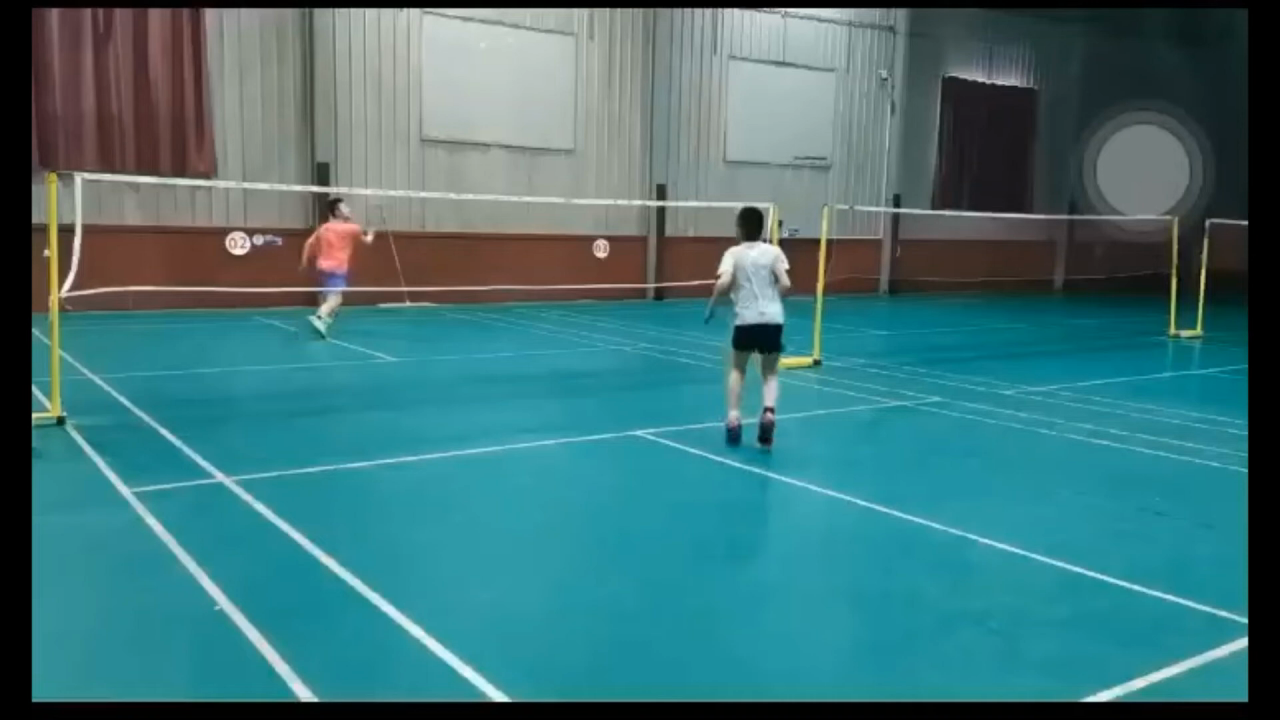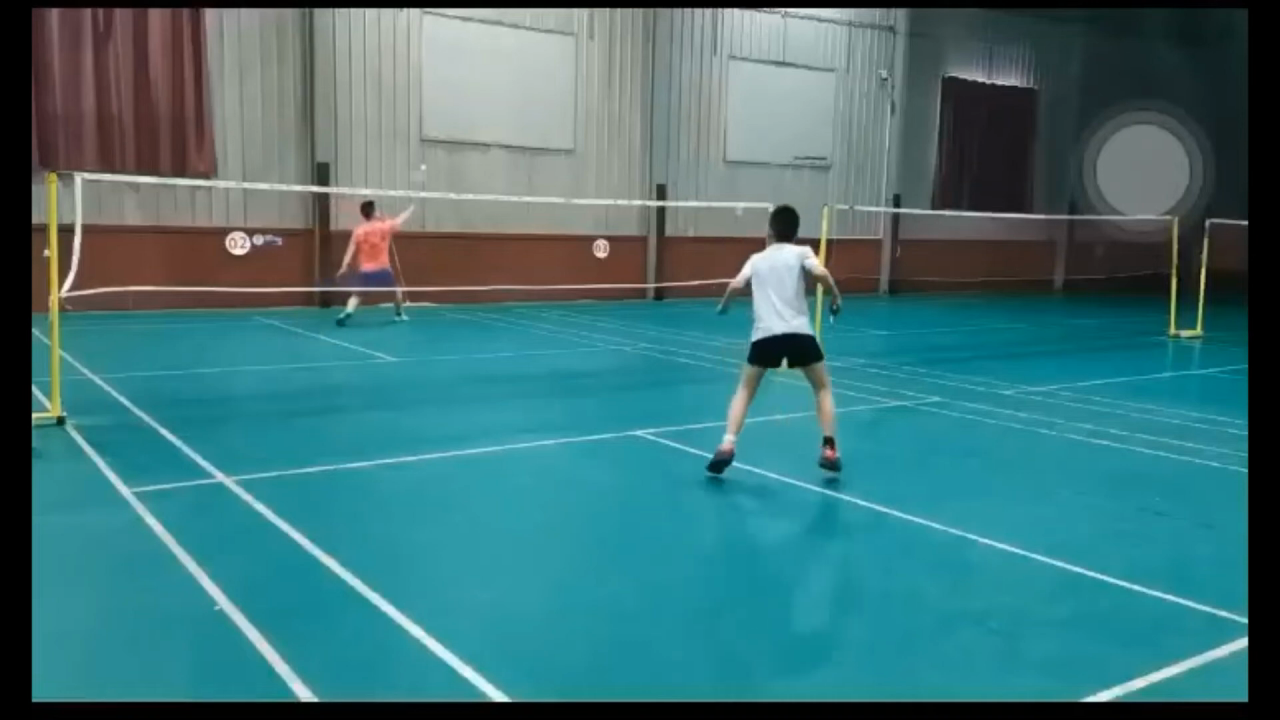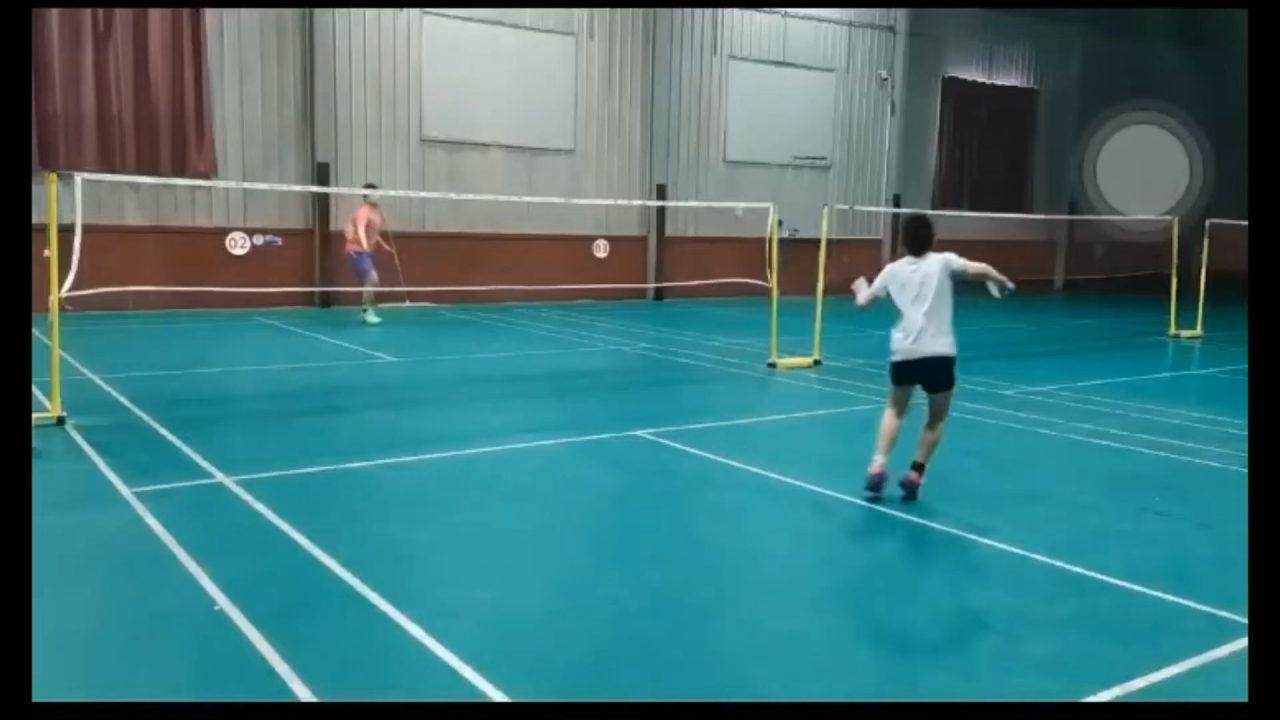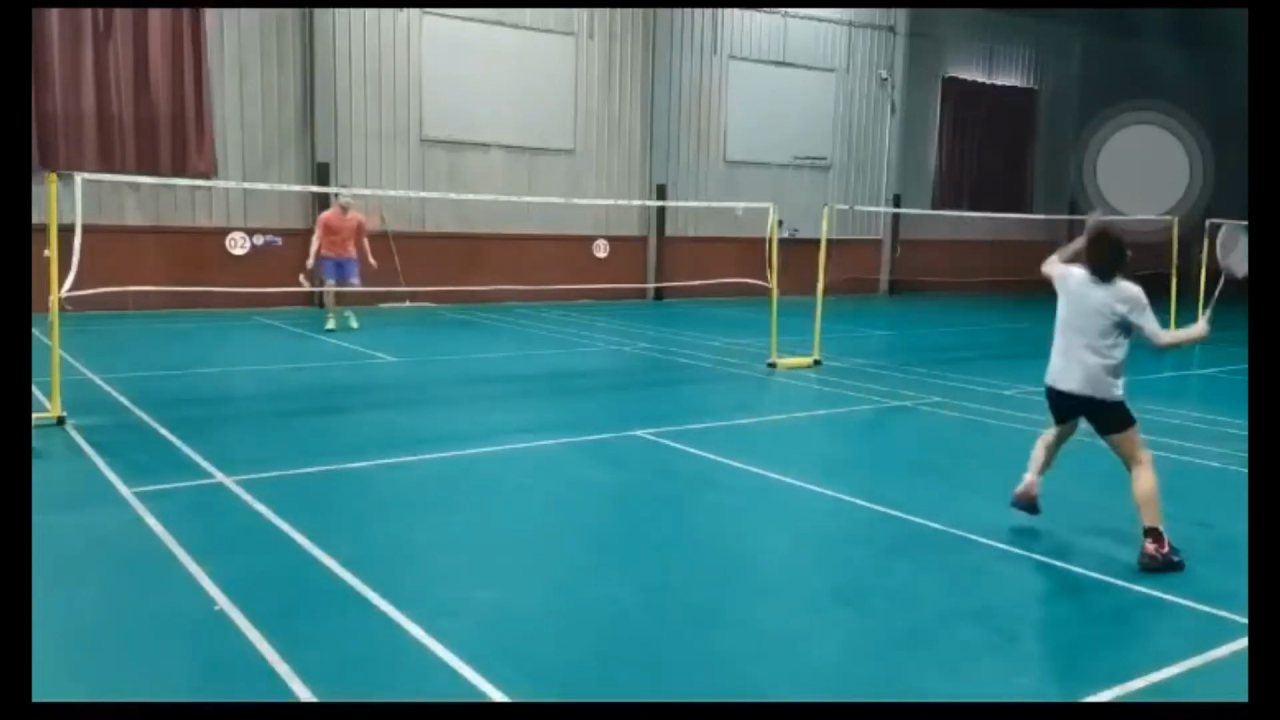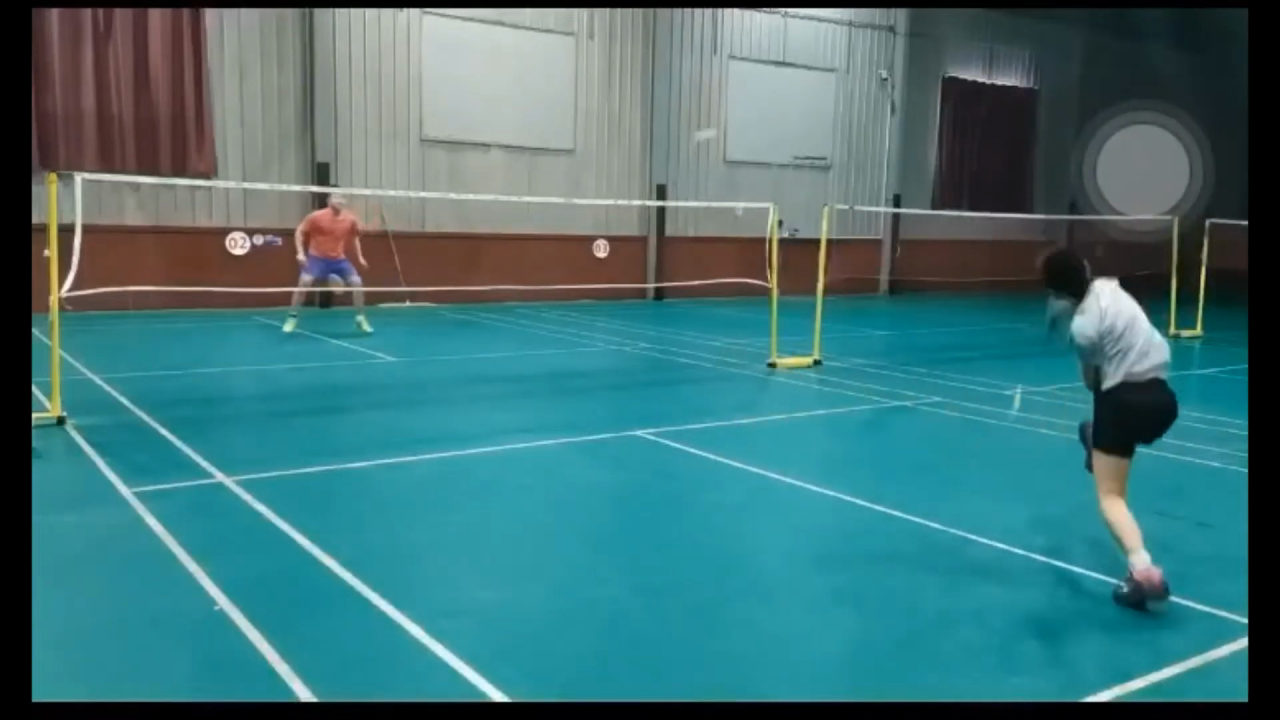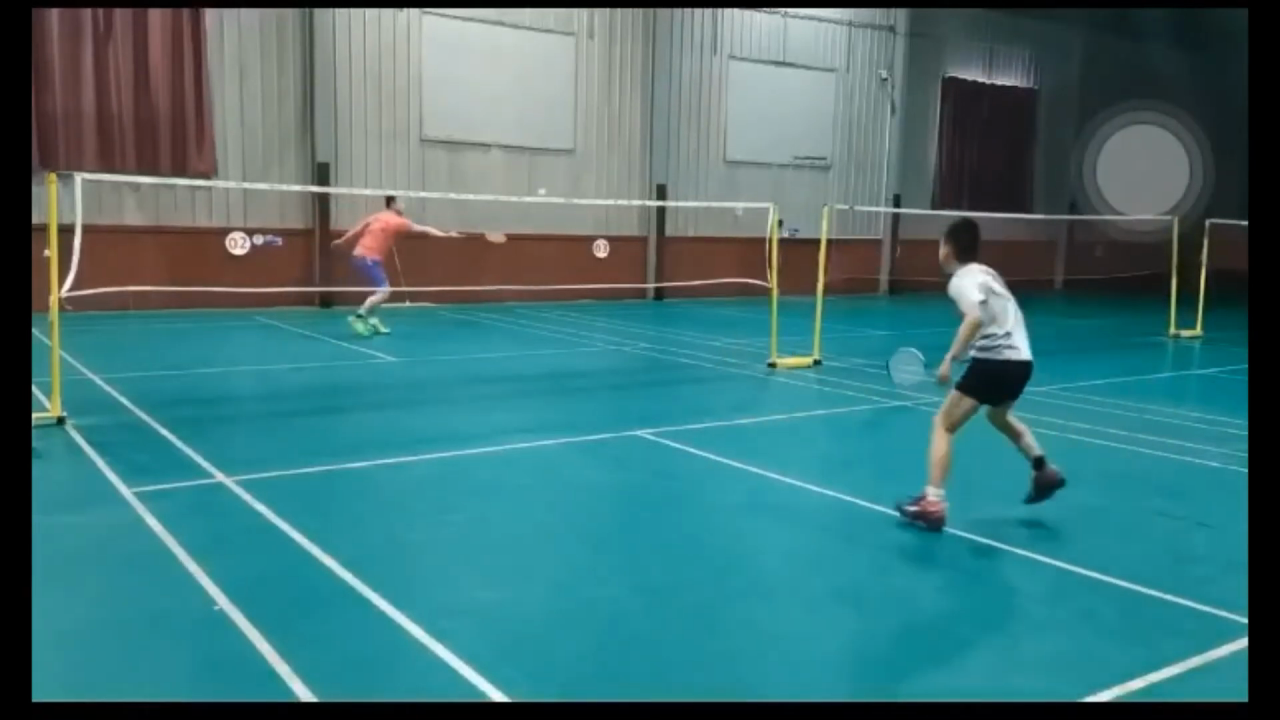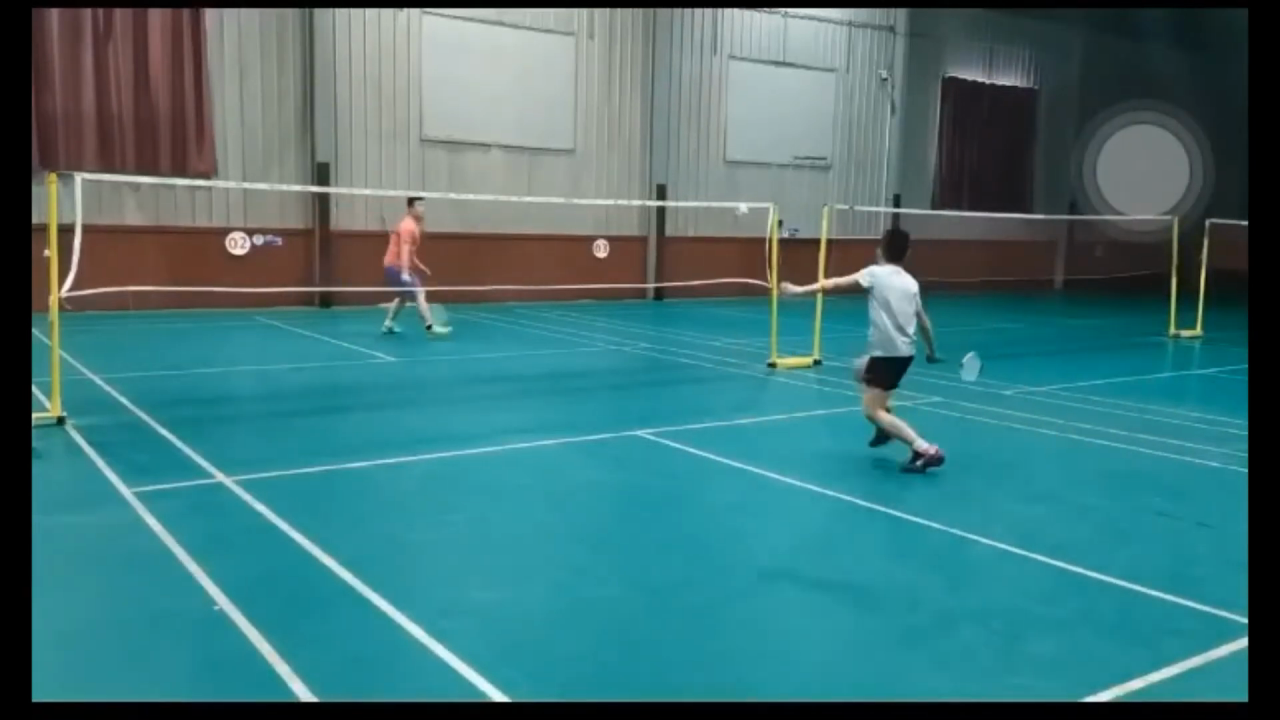
dt=0.5s
person 1, frame 1
left shoulder: (733, 254)
right shoulder: (774, 252)
left elbow: (723, 284)
right elbow: (785, 284)
left wrist: (710, 308)
left hip: (745, 320)
right hip: (772, 321)
left knee: (737, 370)
right knee: (770, 374)
left ankle: (734, 420)
right ankle: (768, 414)
person 1, frame 2
left shoulder: (757, 259)
right shoulder: (801, 252)
left elbow: (736, 285)
right elbow: (820, 272)
left wrist: (723, 305)
right wrist: (835, 298)
left hip: (765, 334)
right hip: (798, 332)
left knee: (744, 392)
right knee: (823, 389)
left ankle: (727, 447)
right ankle: (829, 450)
person 1, frame 3
left shoulder: (891, 270)
right shoulder: (943, 261)
left elbow: (864, 302)
right elbow: (979, 270)
left wrist: (860, 288)
right wrist: (1003, 281)
left hip: (903, 354)
right hip: (937, 353)
left knee: (895, 409)
right knee: (937, 417)
left ankle: (877, 466)
right ankle: (916, 473)
person 1, frame 4
left shoulder: (1071, 277)
right shoulder: (1131, 295)
left elbow: (1048, 265)
right elbow: (1159, 340)
left wrist: (1082, 239)
right wrist: (1195, 332)
left hip: (1059, 385)
right hip: (1099, 391)
left knee: (1059, 432)
right knee: (1141, 463)
left ankle: (1029, 486)
right ankle: (1154, 545)
person 1, frame 5
left shoulder: (1085, 325)
right shoulder: (1108, 289)
left elbow: (1097, 379)
left hip: (1126, 399)
right hip: (1161, 397)
left knee: (1110, 497)
left ankle: (1146, 575)
person 1, frame 6
left shoulder: (962, 282)
right shoulder: (986, 273)
left elbow: (975, 317)
right elbow: (999, 313)
left wrist: (949, 360)
left hip: (996, 361)
right hip: (1021, 360)
left knee: (943, 426)
right knee: (999, 417)
left ankle: (933, 503)
right ankle: (1044, 471)
person 1, frame 7
left shoulder: (876, 273)
right shoulder: (912, 283)
left elbow: (840, 283)
right elbow: (924, 322)
left wrist: (802, 289)
right wrist: (931, 350)
left hip: (887, 354)
right hip: (905, 352)
left knee: (873, 411)
right knee: (863, 374)
left ankle: (925, 450)
right ankle: (885, 427)
